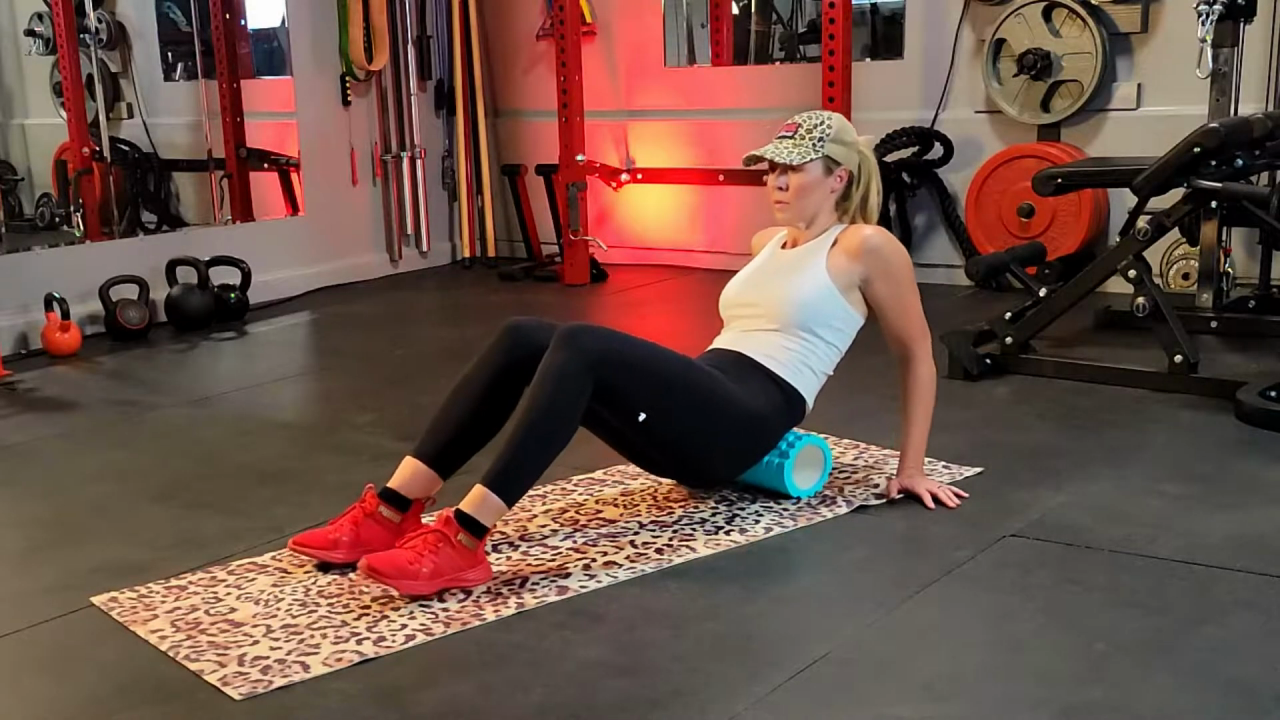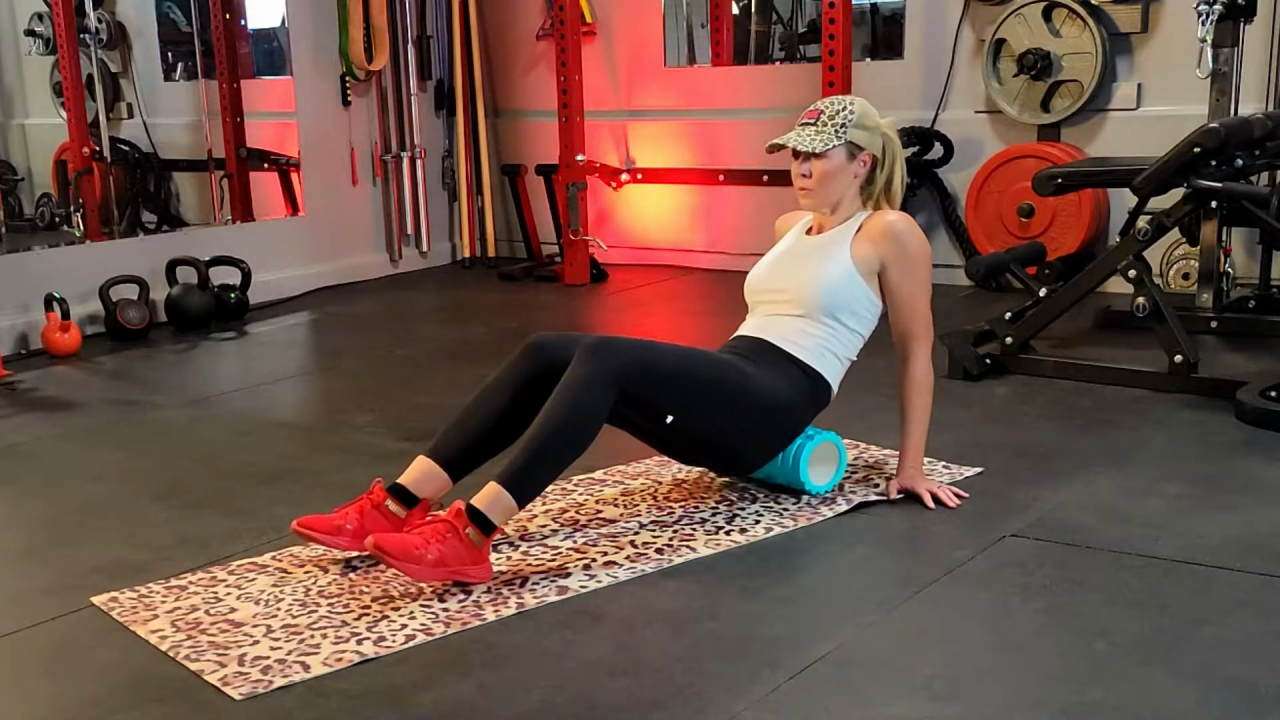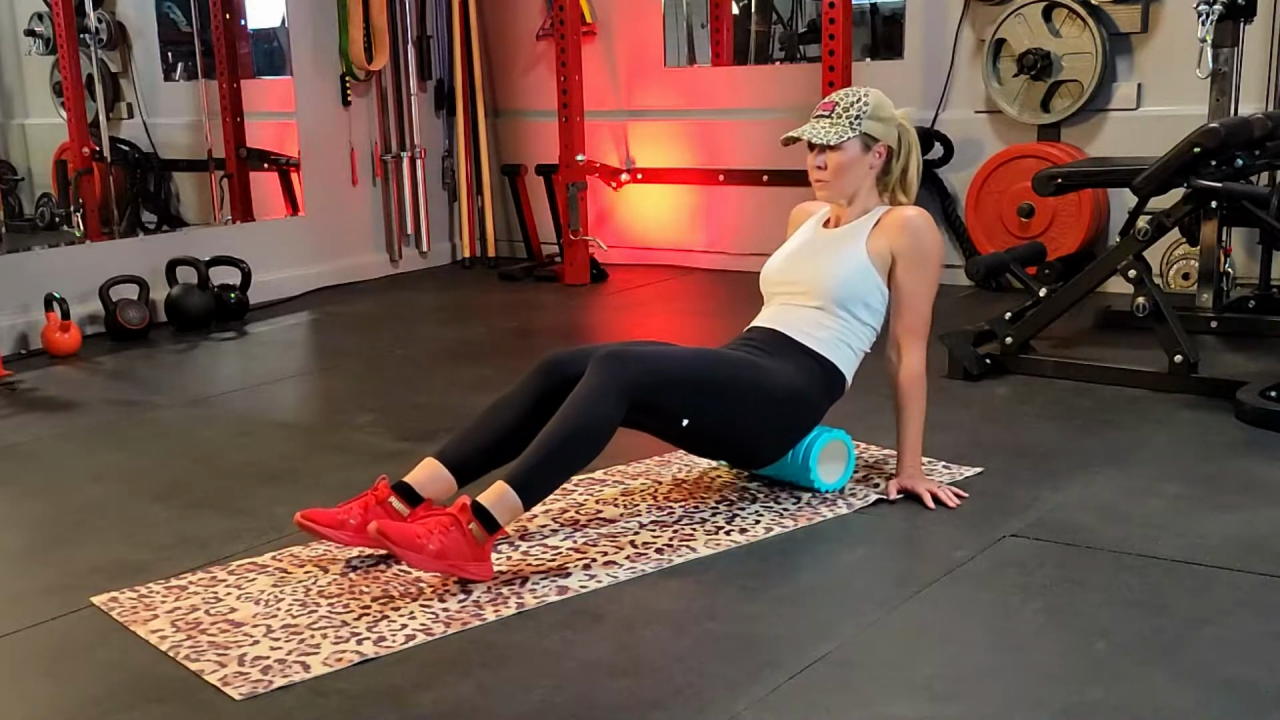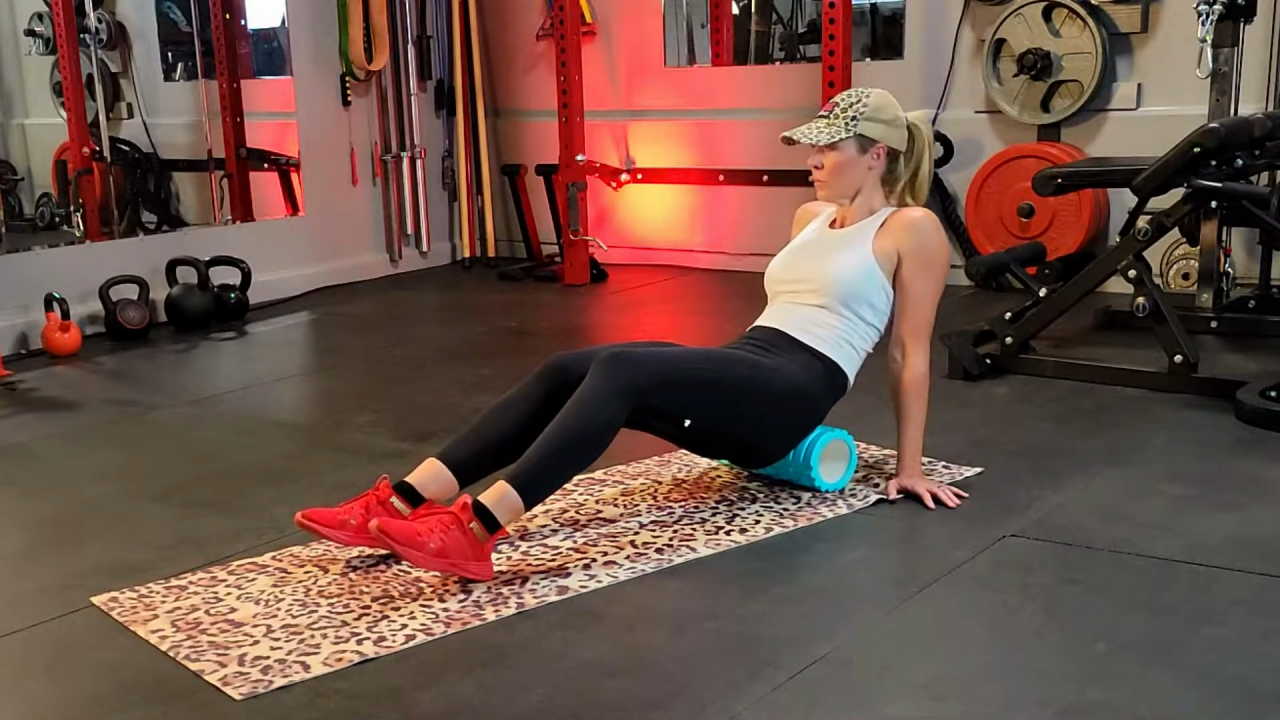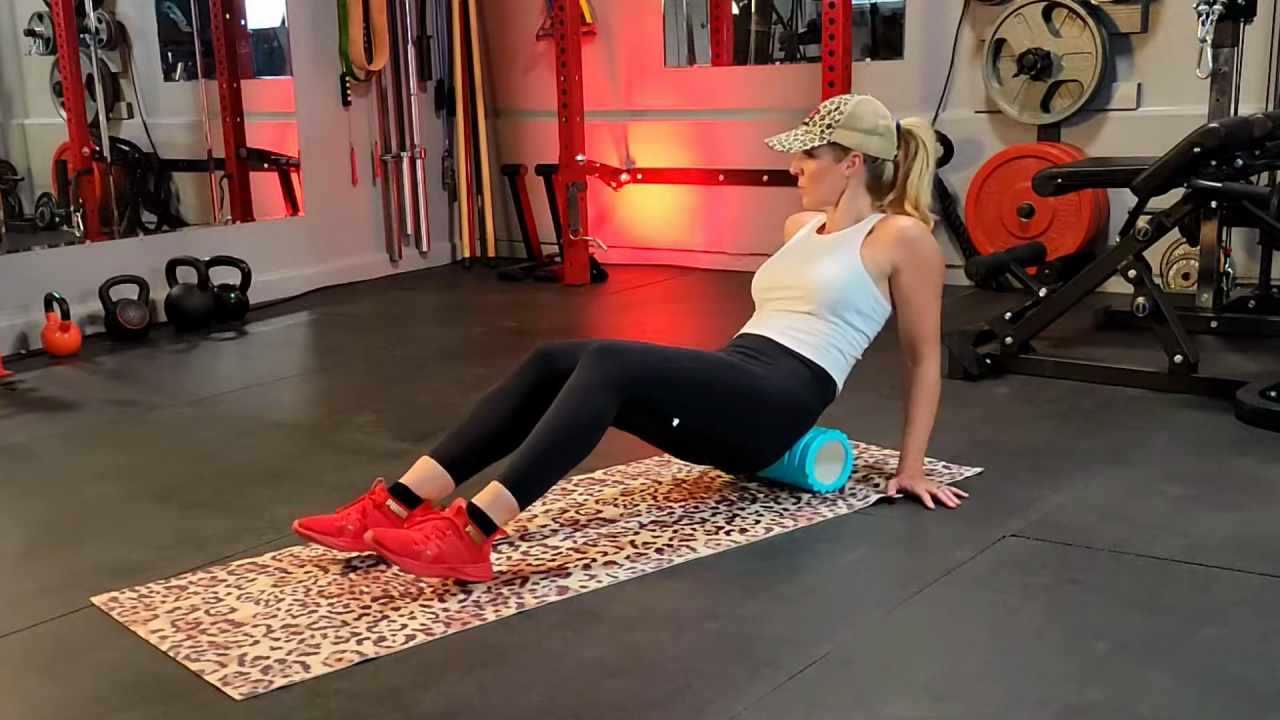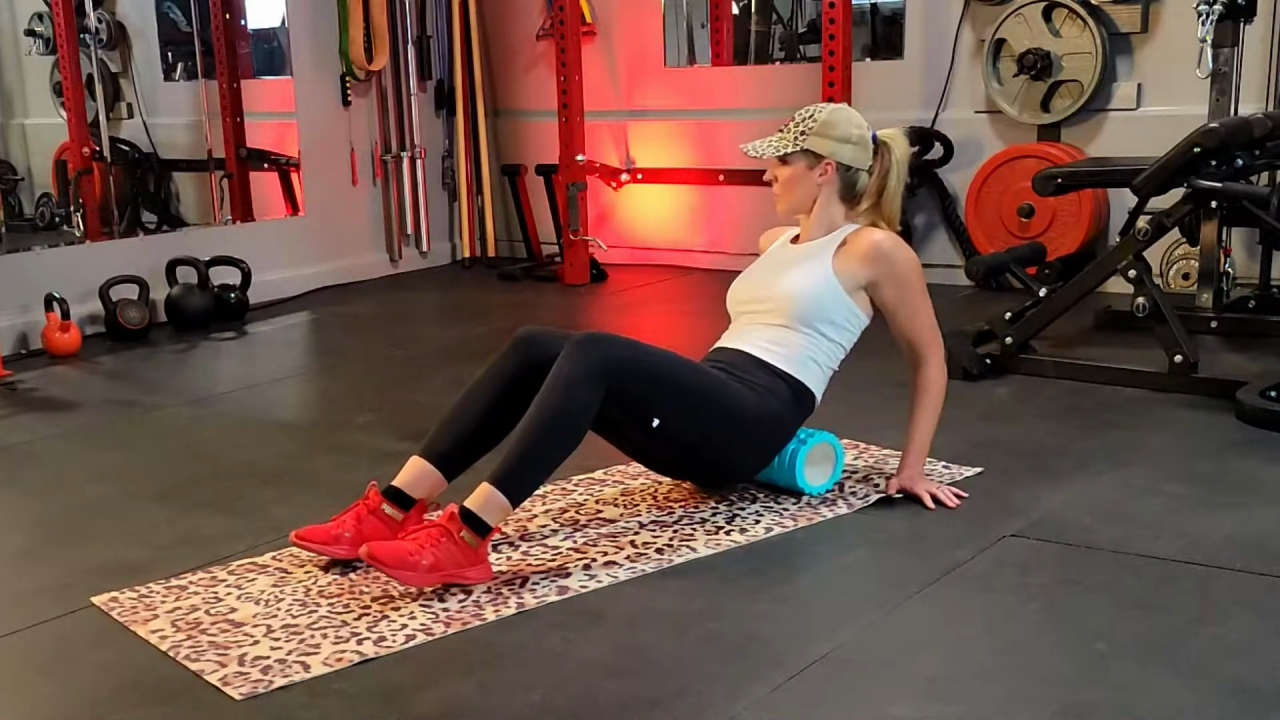
dt=0.3s
person 1, frame 1
left shoulder: (867, 246)
right shoulder: (767, 243)
left elbow: (918, 355)
left wrist: (912, 468)
left hip: (743, 423)
right hip: (693, 406)
left knee: (580, 345)
right knee: (521, 339)
left ankle: (462, 542)
right ankle: (391, 511)
person 1, frame 2
left shoulder: (891, 233)
right shoulder: (790, 227)
left elbow: (916, 352)
left wrist: (912, 466)
left hip: (771, 408)
right hip: (724, 386)
left knee: (603, 359)
right knee: (544, 355)
left ankle: (468, 534)
right ankle: (396, 506)
person 1, frame 3
left shoulder: (906, 227)
right shoulder: (806, 217)
left elbow: (909, 352)
left wrist: (911, 468)
left hip: (786, 397)
right hip: (736, 372)
left knee: (620, 371)
right knee: (559, 370)
left ankle: (473, 531)
right ankle: (400, 503)
person 1, frame 4
left shoulder: (913, 229)
right shoulder: (811, 217)
left elbow: (911, 353)
left wrist: (910, 467)
left hip: (789, 397)
right hip: (739, 373)
left knee: (621, 373)
right knee: (563, 372)
left ankle: (475, 529)
right ankle: (403, 503)
person 1, frame 5
left shoulder: (902, 238)
right shoulder: (802, 227)
left elbow: (925, 358)
left wrist: (912, 467)
left hip: (775, 405)
right hip: (728, 383)
left knee: (609, 363)
right knee: (551, 362)
left ankle: (471, 533)
right ankle: (399, 506)
person 1, frame 6
left shoulder: (875, 250)
right shoulder: (776, 242)
left elbow: (929, 359)
left wrist: (913, 467)
left hip: (752, 423)
right hip: (704, 407)
left knee: (593, 353)
right knee: (532, 348)
left ankle: (465, 537)
right ankle: (393, 509)
